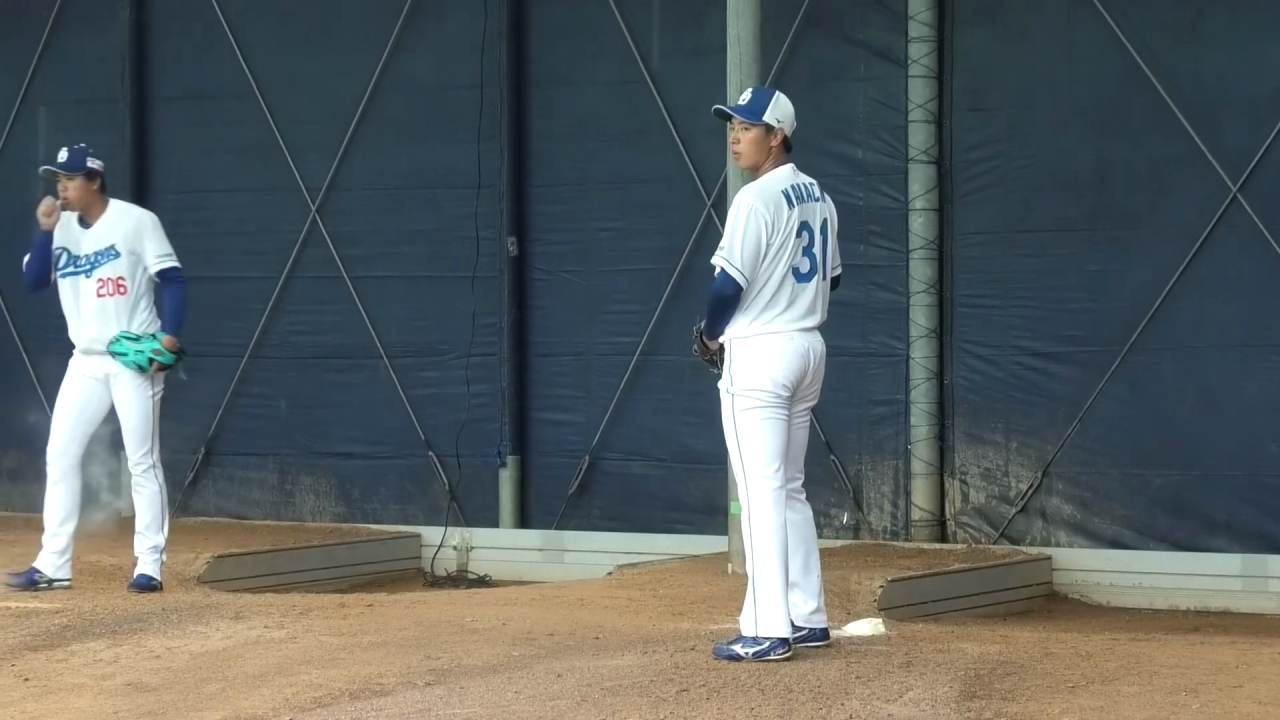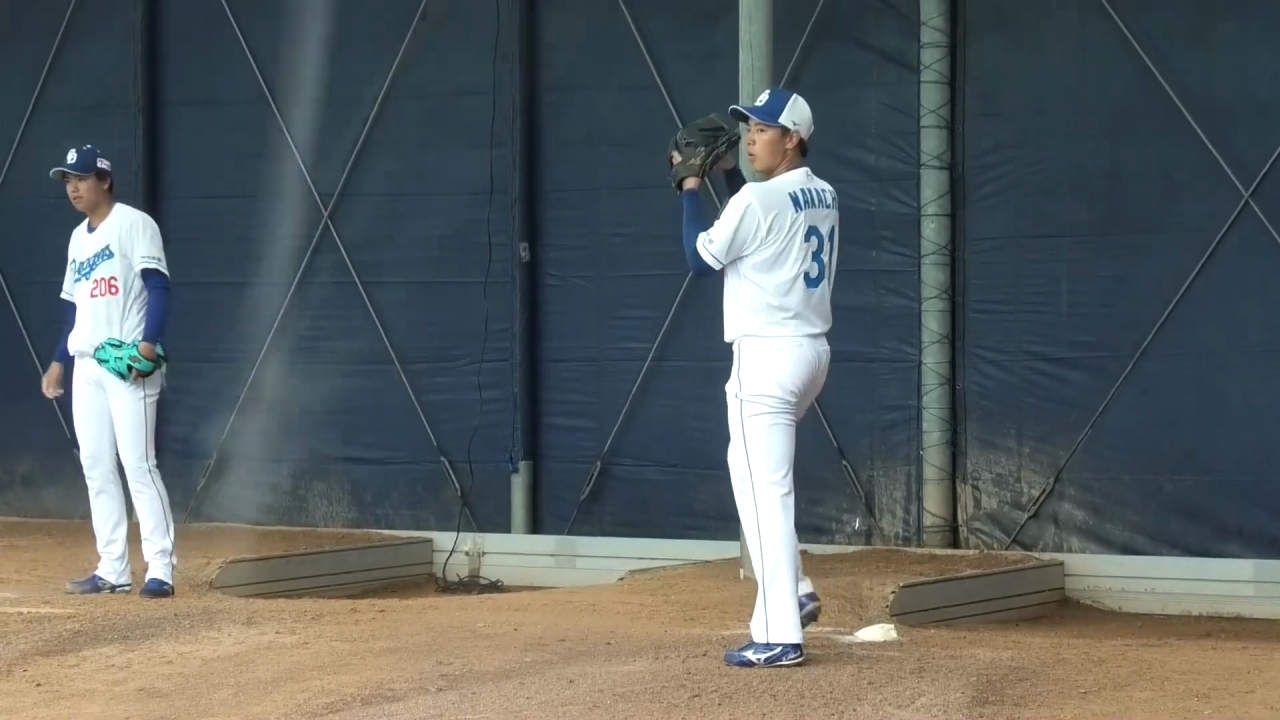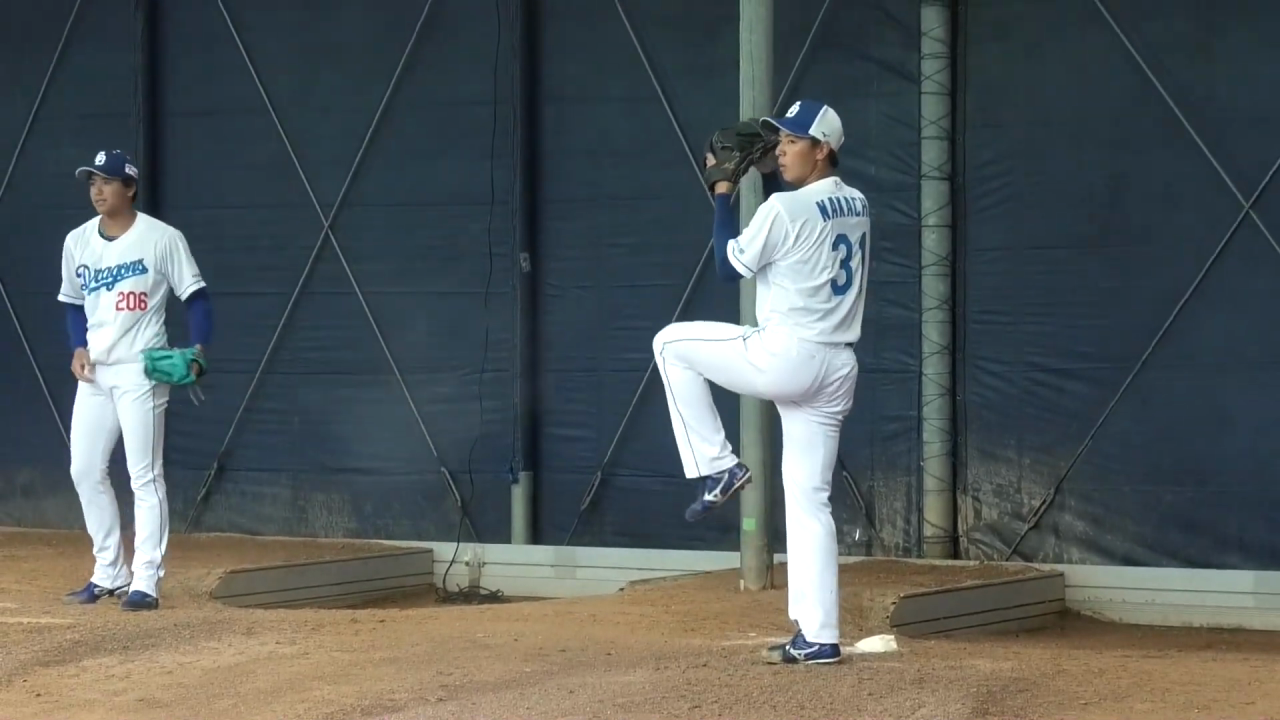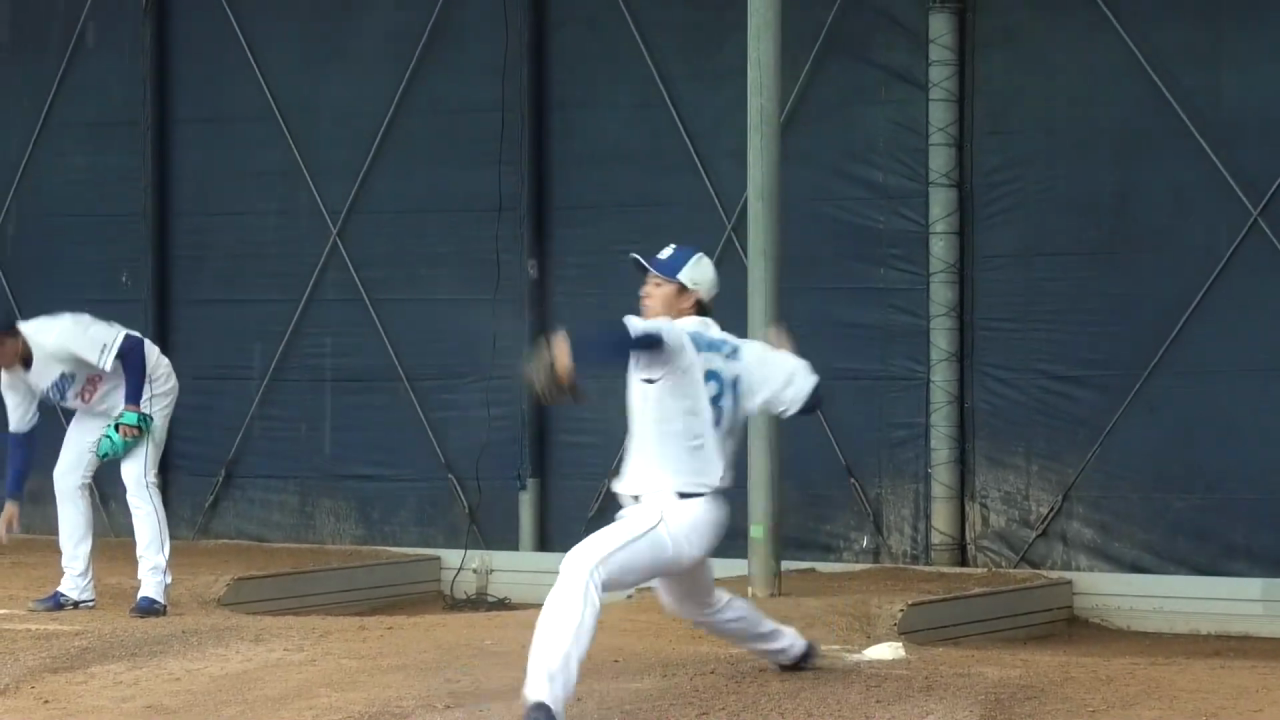
dt=1s
person 1, frame 1
left shoulder: (755, 199)
right shoulder: (818, 197)
left elbow: (728, 285)
right elbow: (831, 276)
left wrist: (709, 333)
left hip: (759, 355)
right hip: (808, 349)
left knee: (761, 493)
right knee: (788, 489)
left ankle: (768, 630)
right ankle: (808, 617)
person 1, frame 2
left shoulder: (758, 198)
right shoulder: (823, 196)
left elbow: (700, 257)
left wrist: (691, 186)
right wrist: (729, 173)
left hip: (768, 356)
right hip: (812, 354)
left knee: (765, 494)
right knee: (756, 476)
left ankle: (779, 637)
right ankle: (796, 597)
person 1, frame 3
left shoulder: (784, 208)
right shoulder: (857, 205)
left elbow: (729, 266)
left wrist: (722, 191)
right wrist: (766, 175)
left hip: (784, 357)
right hip: (836, 369)
left knee: (672, 343)
right knee: (809, 499)
left ankle: (717, 467)
right ankle: (818, 636)
person 1, frame 4
left shoulder: (675, 345)
right shoulder: (737, 352)
left elbow: (648, 341)
right elbow: (810, 397)
left wrist: (570, 349)
right wrist: (783, 358)
left hip: (678, 519)
right hip: (696, 515)
left knee: (582, 569)
right knee: (694, 601)
right ankle: (789, 646)
person 2, frame 1
left shoulder: (136, 220)
right shoulder: (59, 225)
left elbow: (172, 279)
right elbow: (32, 282)
left wrist: (170, 335)
right wrist: (44, 231)
right hip: (85, 361)
left knee: (141, 460)
right knee: (60, 454)
left ankle: (149, 565)
right ankle: (55, 562)
person 2, frame 2
left shoulder: (135, 224)
right shoulder: (78, 237)
left elbow: (158, 286)
left wrist: (148, 343)
right wrist: (59, 361)
left hip: (129, 364)
right hip: (86, 366)
left knee: (137, 463)
right knee: (97, 467)
left ankle: (160, 568)
right ankle: (114, 569)
person 2, frame 3
left shoulder: (163, 238)
right shoulder: (76, 241)
left elbow: (197, 298)
right elbow: (74, 303)
left wrist: (198, 347)
right wrist: (78, 348)
left hip: (143, 372)
right hip: (96, 374)
left knee: (144, 477)
right knee: (85, 470)
left ankle: (146, 581)
right ankle: (109, 572)
person 2, frame 4
left shoulder: (55, 338)
left elbow: (132, 348)
left wrist: (133, 411)
left hip: (146, 385)
right hip: (101, 400)
left knee: (137, 475)
right knee: (67, 477)
left ankle: (153, 590)
right ankle: (77, 587)
